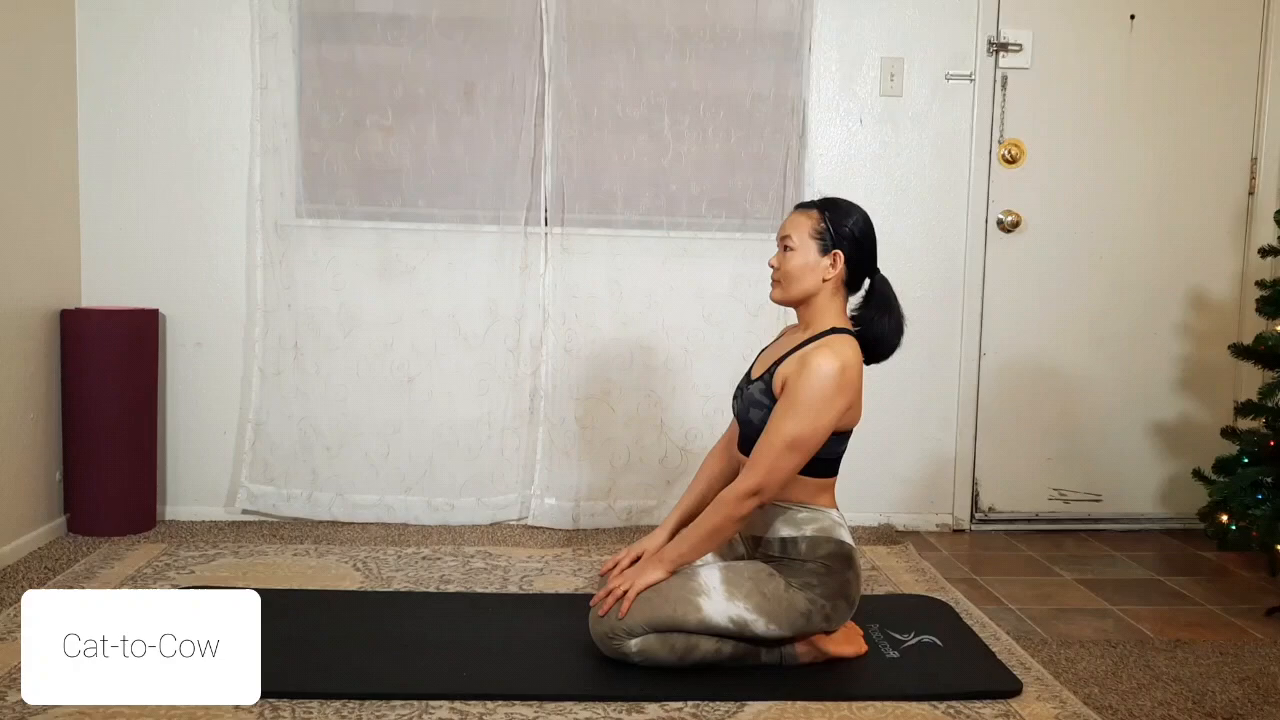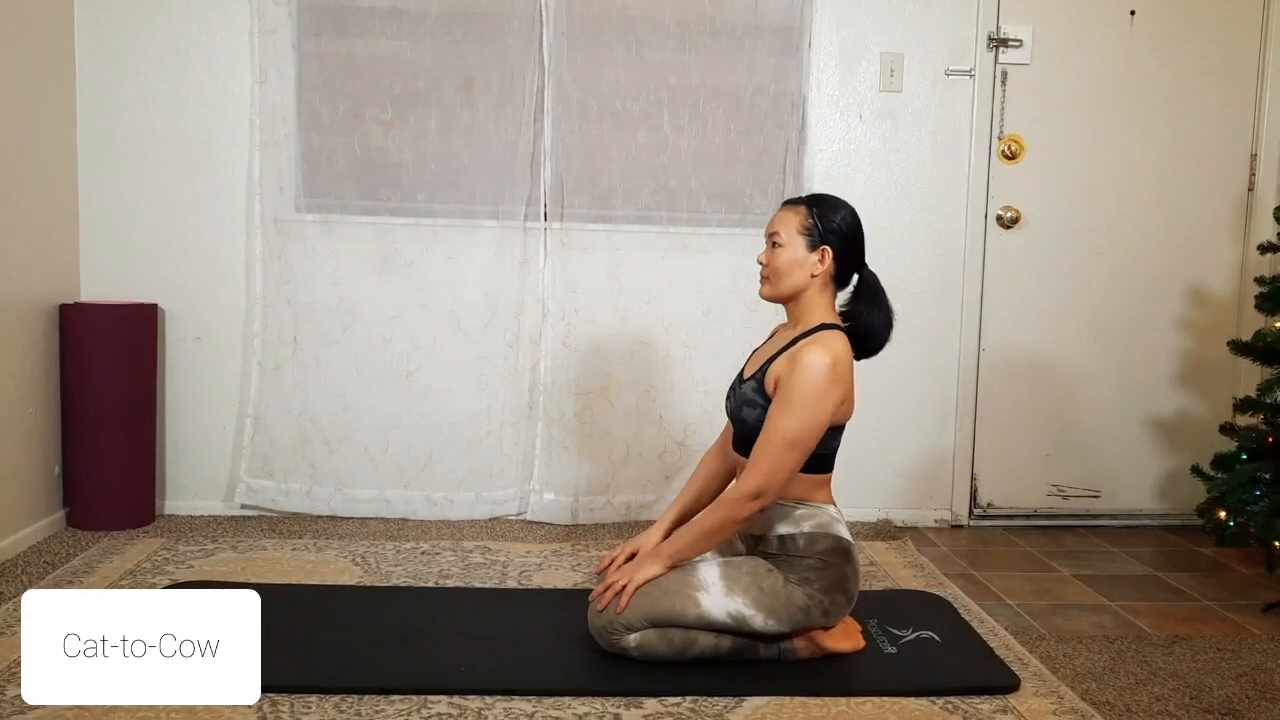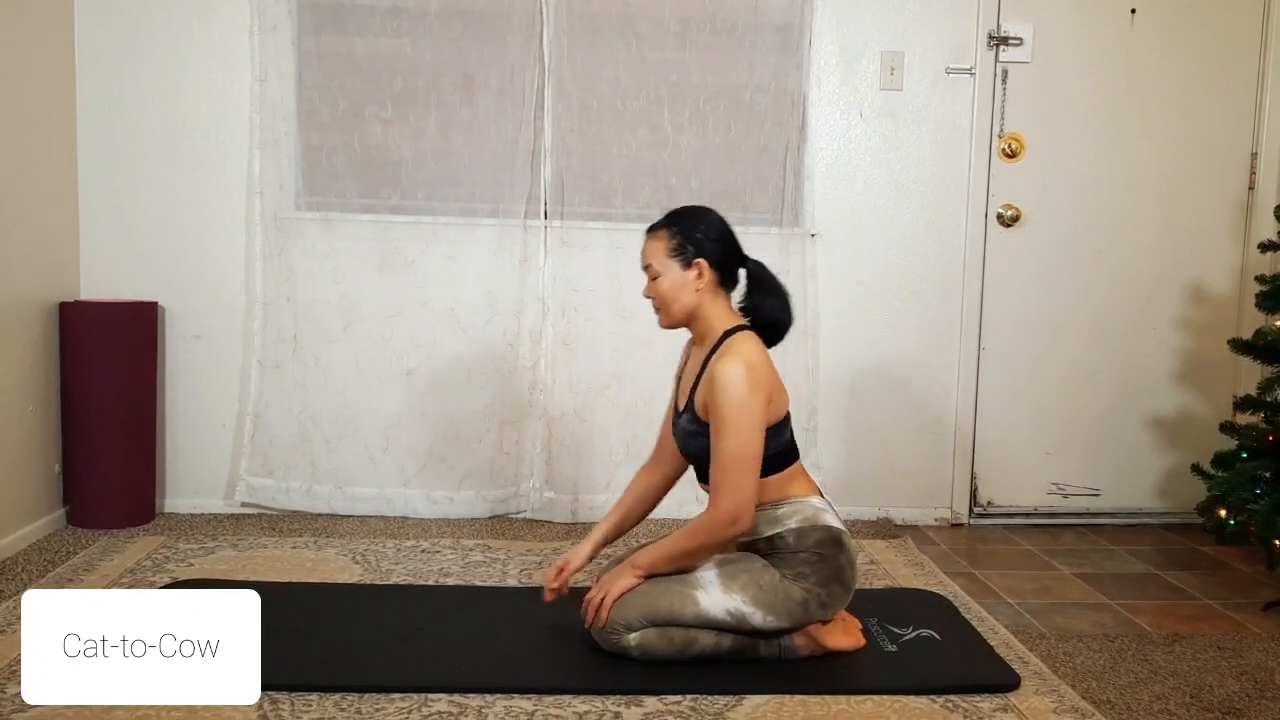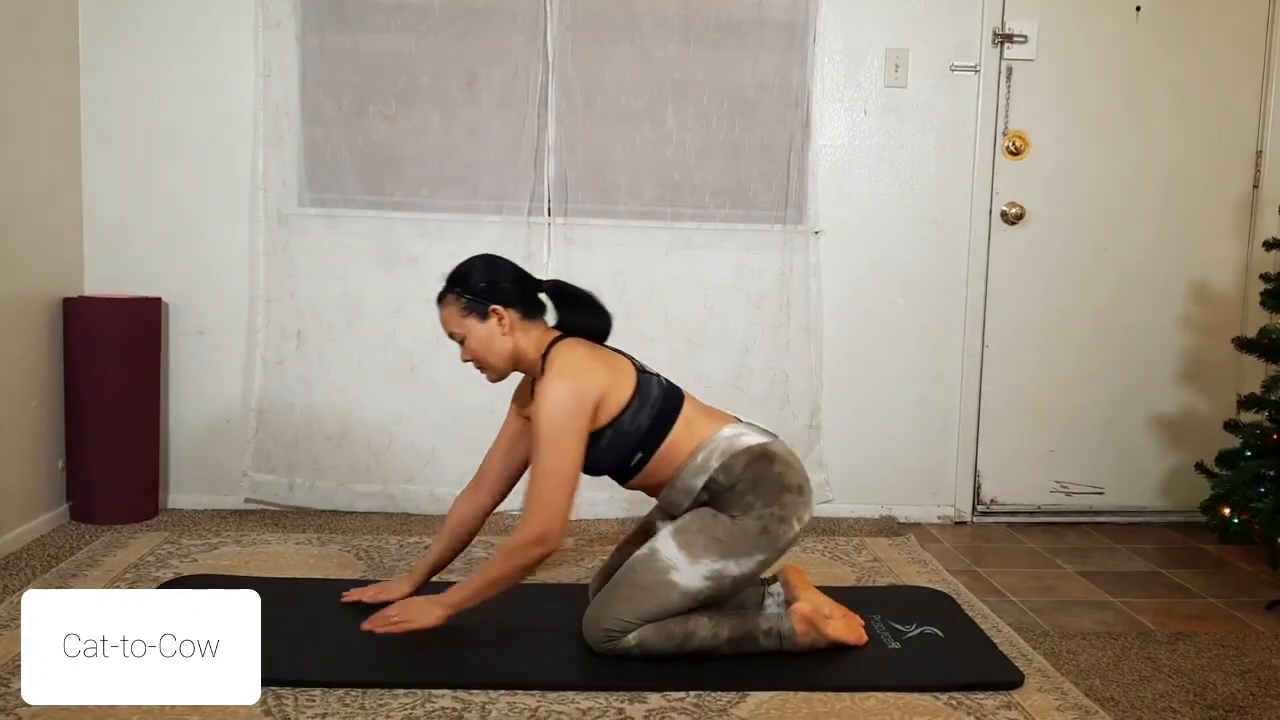
dt=0.7s
person 1, frame 1
left shoulder: (829, 362)
right shoulder: (793, 340)
left elbow: (753, 488)
right elbow: (730, 449)
left wrist: (664, 562)
right wrist: (663, 533)
left hip: (806, 568)
right hip: (759, 541)
left knee: (616, 624)
right knee: (616, 589)
left ankle: (804, 643)
right ankle: (798, 629)
person 1, frame 2
left shoulder: (819, 358)
right shoulder: (786, 338)
left elbow: (755, 490)
right elbow: (727, 449)
left wrist: (662, 557)
right wrist: (660, 529)
left hip: (804, 566)
right hip: (759, 539)
left knee: (613, 617)
right knee: (616, 585)
left ankle: (802, 638)
right ankle: (795, 624)
person 1, frame 3
left shoulder: (734, 368)
right shoulder: (698, 352)
left elbow: (730, 517)
right elbow: (663, 465)
left wrist: (636, 567)
right wrist: (589, 547)
left hip: (804, 561)
right hip: (762, 545)
left knee: (616, 620)
right knee: (612, 593)
left ankle: (798, 637)
right ankle: (793, 616)
person 1, frame 4
left shoulder: (563, 385)
right shoulder: (537, 389)
left elbow: (540, 534)
right elbow: (482, 493)
left wrist: (443, 605)
right wrist: (412, 580)
left hip: (755, 493)
right hip: (713, 493)
left knee: (608, 629)
right knee: (611, 592)
left ankle: (791, 624)
right ankle: (776, 591)
